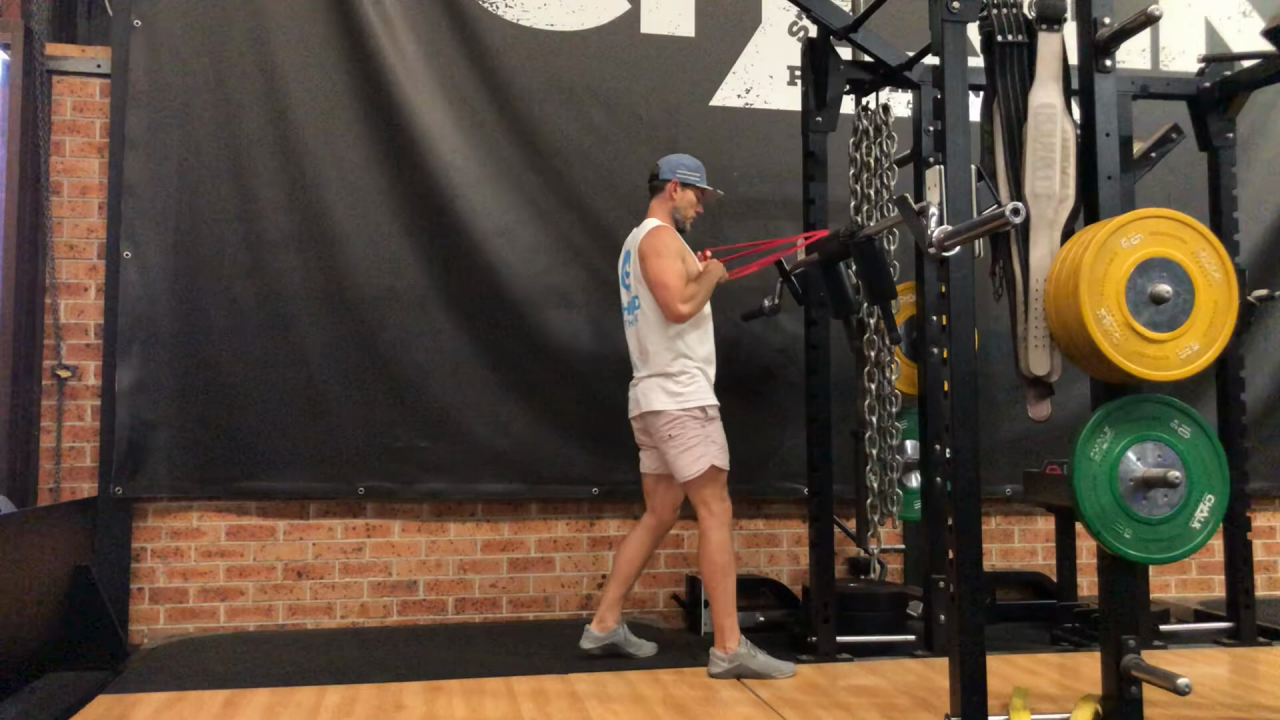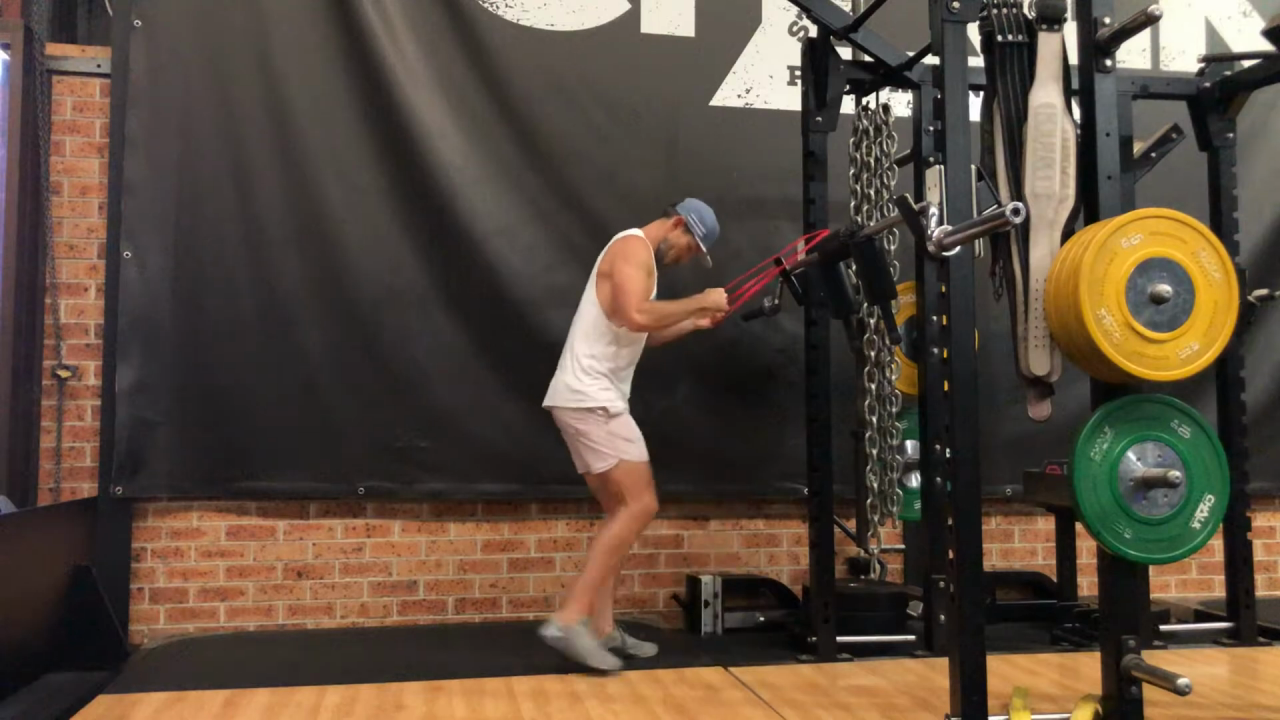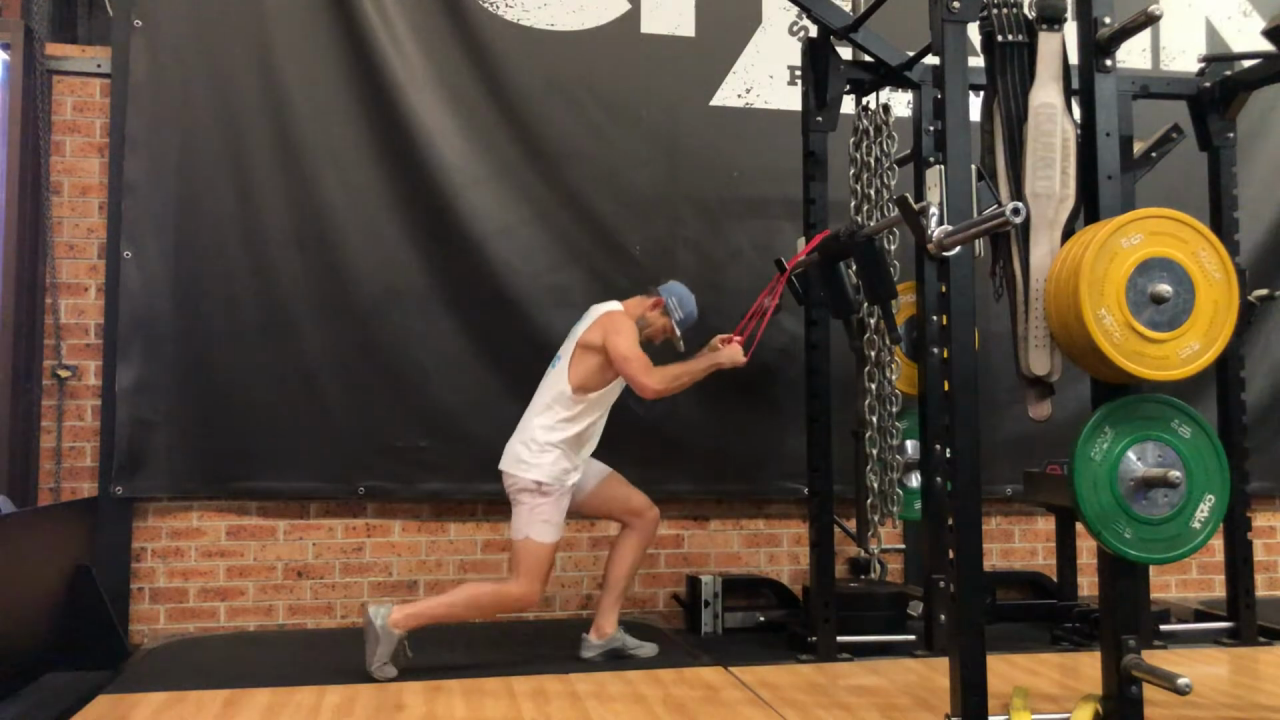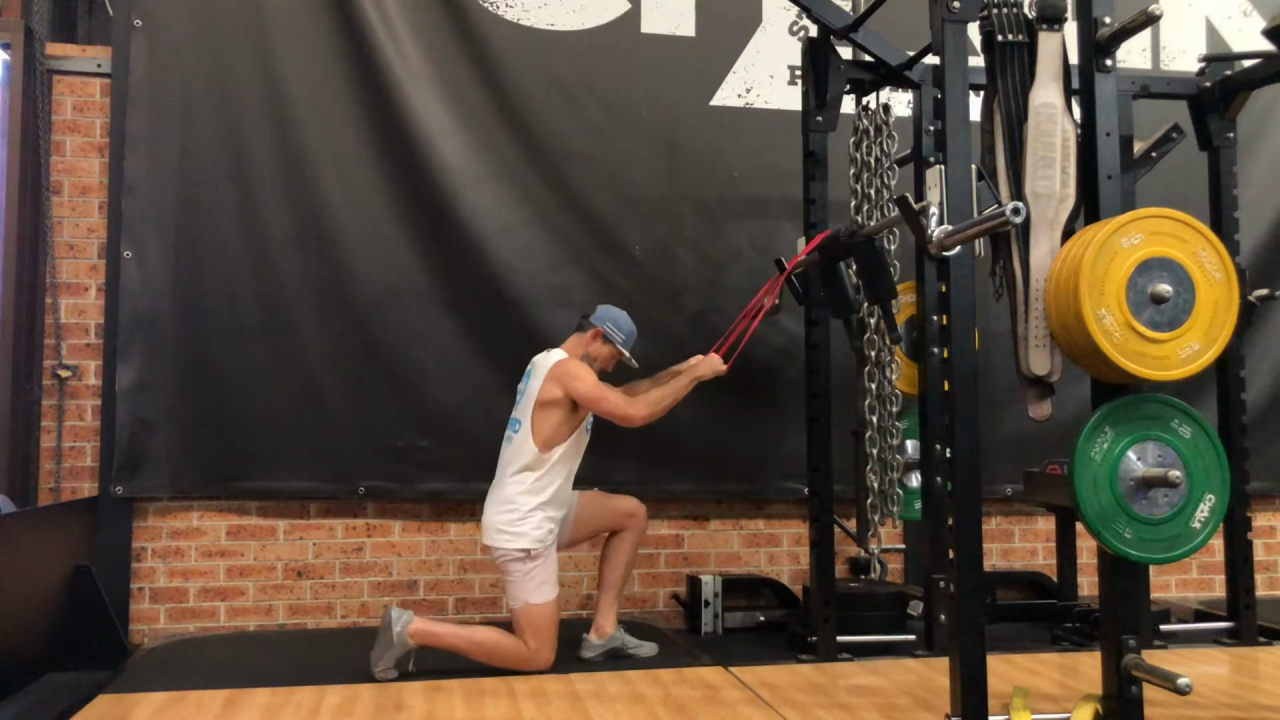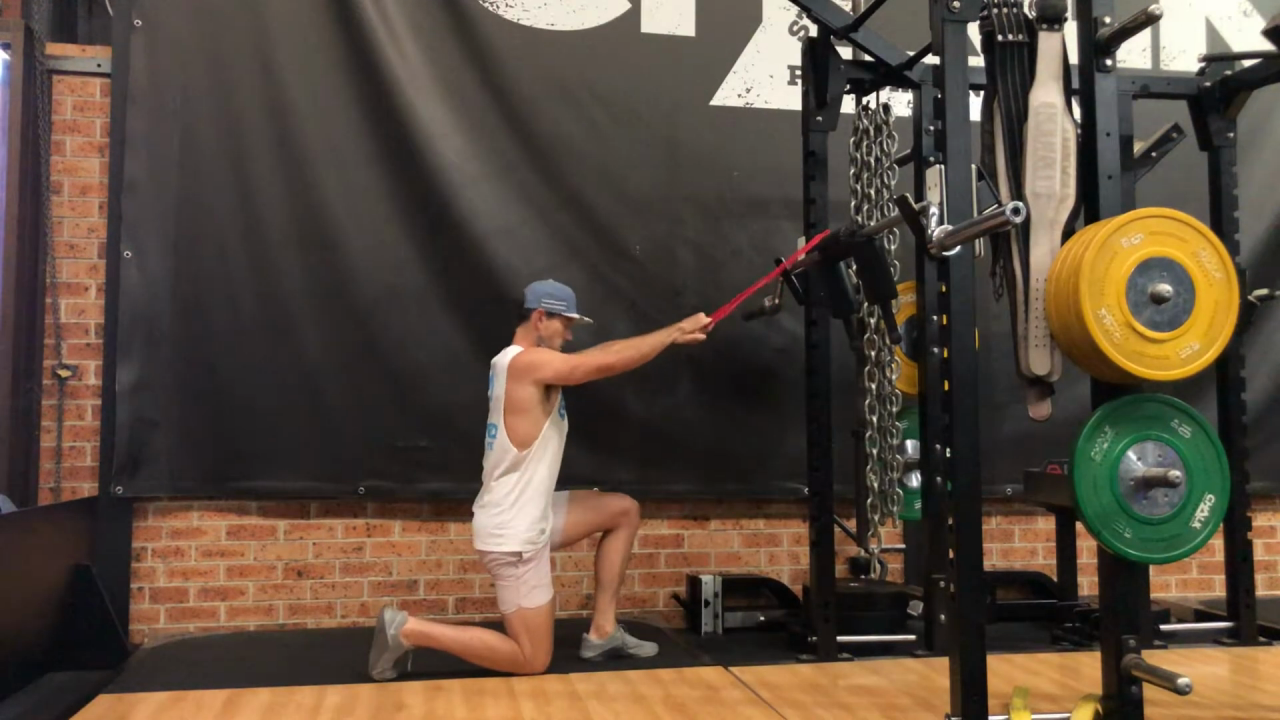
dt=0.4s
person 1, frame 1
left shoulder: (637, 242)
right shoulder: (660, 236)
right elbow: (680, 306)
left wrist: (700, 274)
right wrist: (709, 277)
left hip: (655, 399)
right hip: (680, 399)
left knee: (659, 515)
right knee: (716, 514)
left ankle: (603, 626)
right ankle: (730, 649)
person 1, frame 2
left shoulder: (642, 253)
right shoulder: (632, 245)
left elbow: (638, 330)
right elbow: (637, 316)
left wrist: (698, 320)
right wrist: (703, 302)
left hip: (598, 396)
right hip: (590, 396)
left knee: (624, 509)
right knee: (639, 505)
left ankle: (600, 627)
right ankle: (572, 618)
person 1, frame 3
left shoulder: (611, 323)
right shoulder: (615, 321)
left elbow: (649, 377)
right elbow: (650, 385)
left wrist: (706, 355)
right wrist: (716, 362)
left hip: (564, 461)
right hip: (539, 465)
left knee: (644, 516)
right knee: (525, 589)
left ankle: (603, 632)
right ankle: (393, 619)
person 1, frame 4
left shoulder: (552, 364)
right shoulder: (566, 370)
left elbow: (622, 396)
right elbow: (633, 414)
left wrist: (679, 369)
right wrist: (695, 375)
left hip: (536, 513)
right hip: (522, 531)
left knee: (632, 514)
right knee: (537, 657)
left ankle: (603, 633)
right ankle: (411, 629)
person 1, frame 5
left shoulder: (522, 364)
right shoulder: (526, 362)
left elbow: (602, 352)
right elbow: (612, 360)
left wrist: (672, 334)
right wrist: (677, 330)
left hip: (528, 516)
right hip: (513, 535)
left knee: (624, 511)
right knee: (532, 660)
left ankle: (602, 633)
right ankle: (406, 629)
